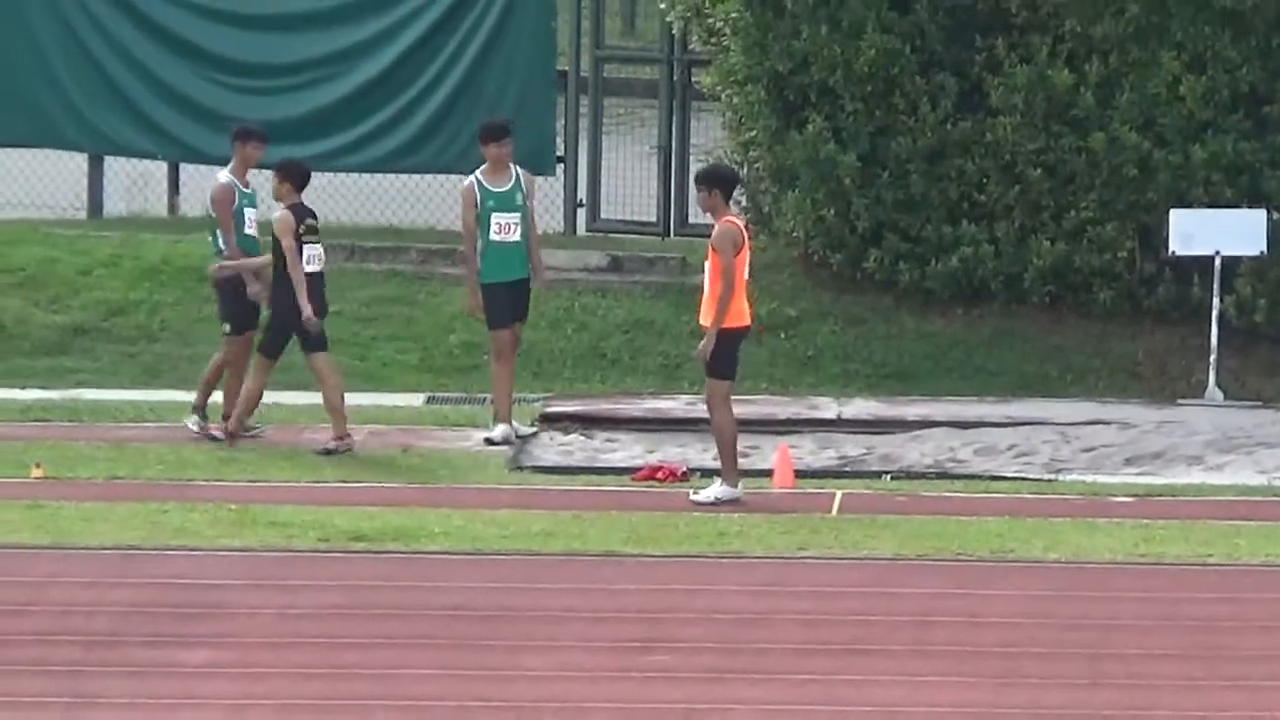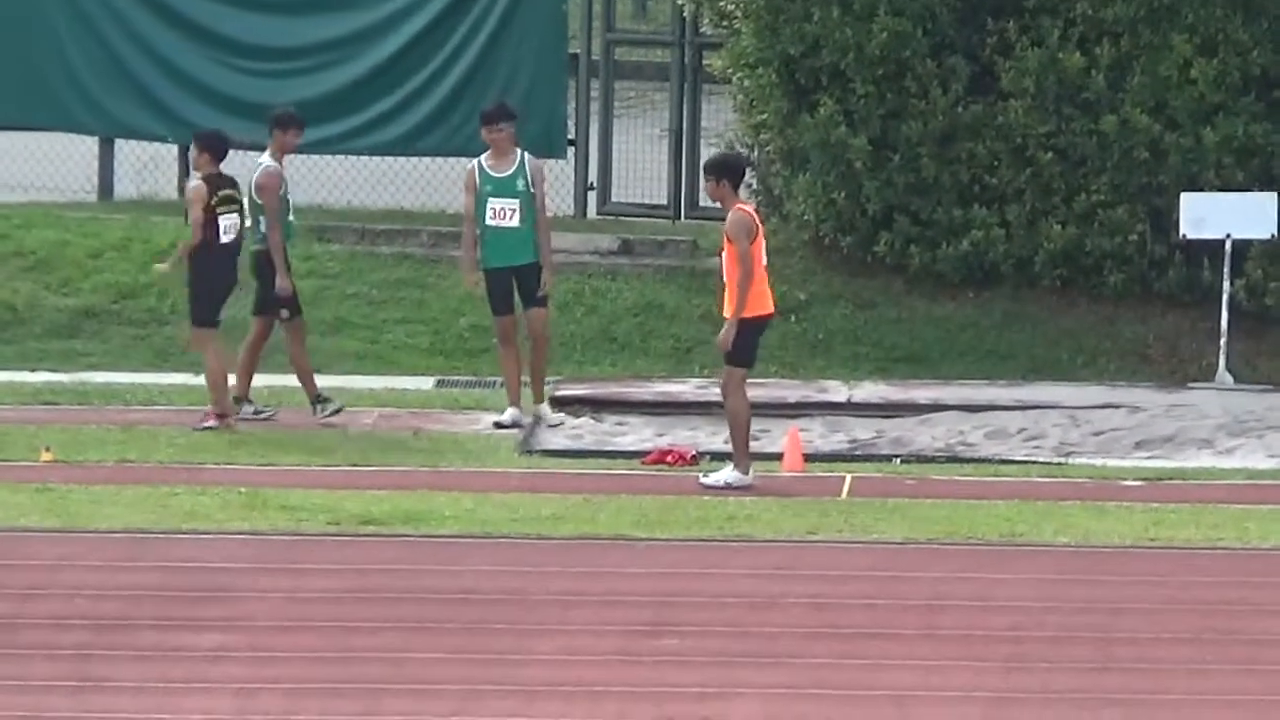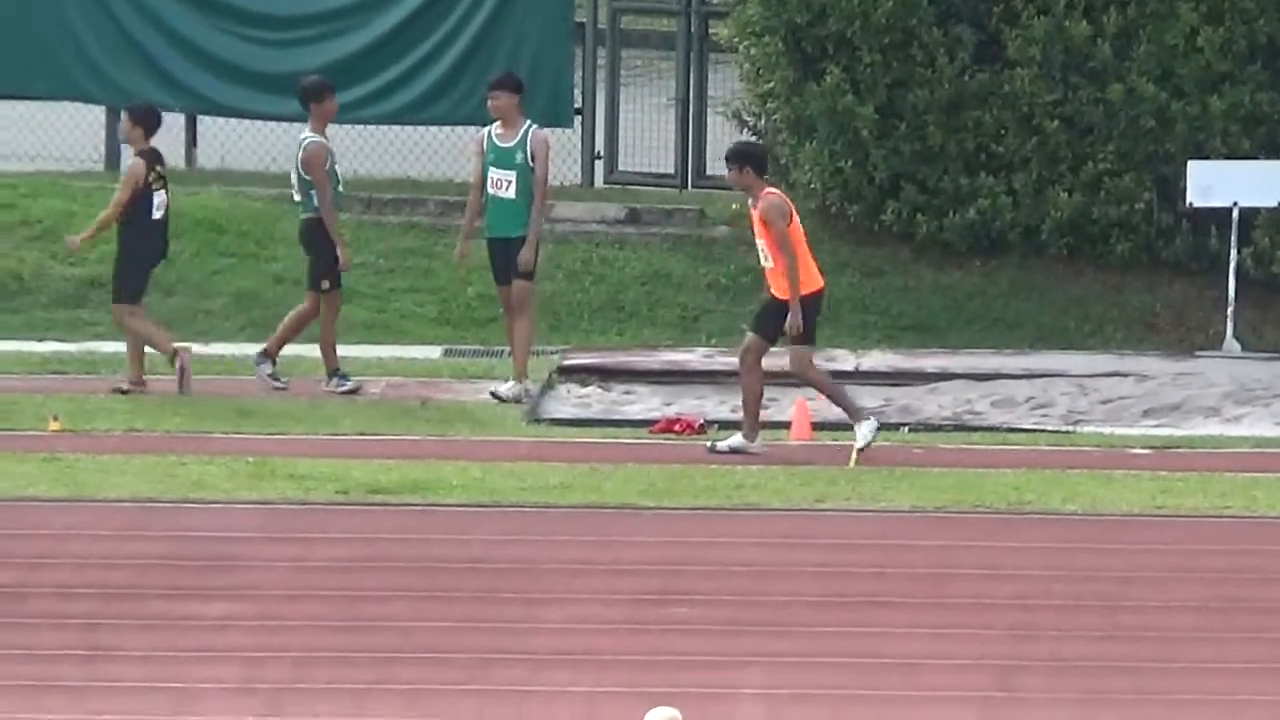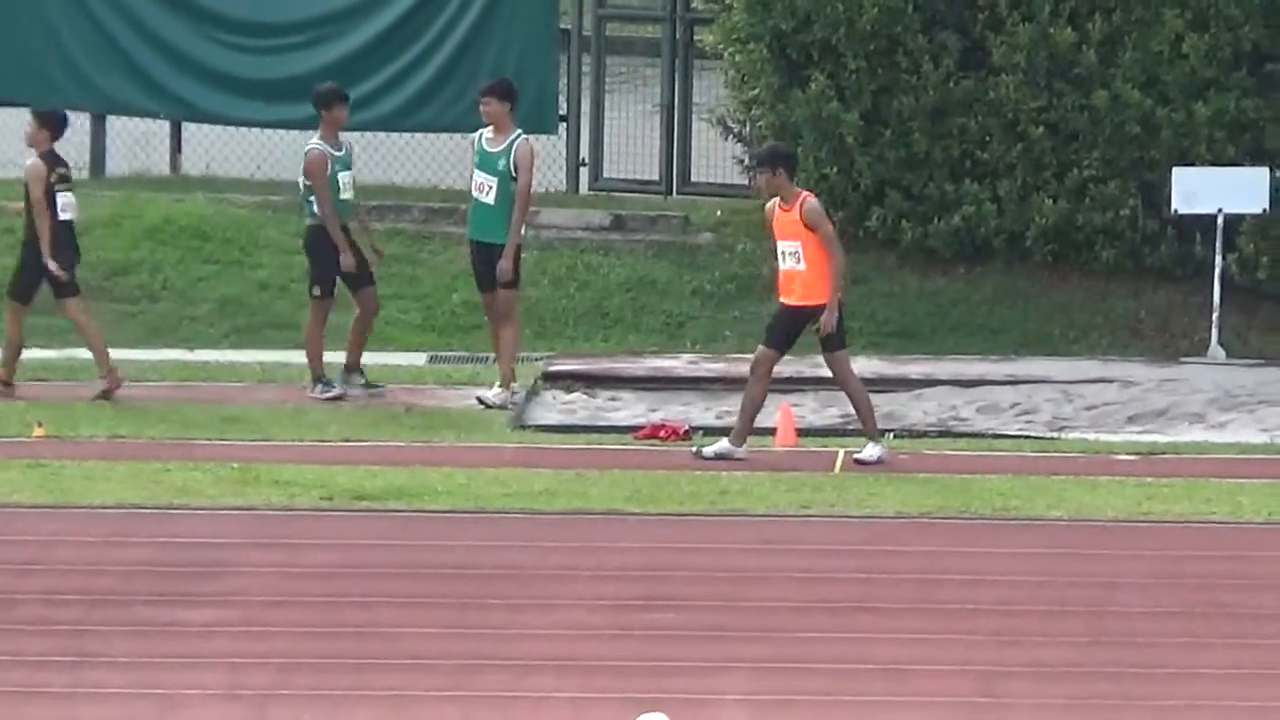
dt=0.4s
person 1, frame 1
left shoulder: (524, 179)
right shoulder: (473, 187)
left elbow: (531, 230)
right elbow: (470, 240)
left wrist: (538, 275)
right wrist: (472, 287)
left hip: (519, 274)
right hip: (492, 277)
left knee: (513, 346)
right knee: (500, 347)
left ankle: (505, 417)
right ankle: (503, 423)
person 1, frame 2
left shoulder: (531, 166)
right shoulder: (475, 171)
left elbow: (541, 218)
right elbow: (470, 223)
left wrist: (547, 265)
right wrist: (469, 267)
left hip: (528, 259)
right hip: (494, 263)
left knee: (539, 330)
right knee: (505, 333)
left ankle: (540, 401)
right ankle: (514, 407)
person 1, frame 3
left shoulder: (535, 138)
right shoulder: (485, 138)
left elbow: (540, 193)
right elbow: (477, 189)
left wrist: (532, 242)
right wrist: (464, 236)
left hip: (522, 232)
right hip: (495, 232)
left knee: (522, 302)
right knee: (507, 304)
left ankle: (518, 381)
right ankle: (520, 378)
person 1, frame 4
left shoulder: (521, 148)
right shoulder: (478, 139)
left elbow: (522, 204)
left wrist: (509, 252)
left hip: (504, 239)
right hip: (479, 236)
left knee: (507, 311)
right knee: (491, 310)
left ankle: (504, 388)
right ankle: (509, 379)
person 2, frame 1
left shoulder: (724, 230)
right shoulder: (733, 226)
left elbow: (728, 286)
left wrist: (710, 333)
left hip: (725, 326)
right hip: (729, 324)
left knee: (716, 403)
right knee: (718, 403)
left ankle: (730, 483)
right ankle: (728, 479)
person 2, frame 2
left shoulder: (737, 218)
right shoulder: (744, 214)
left elbow: (746, 274)
left wrist: (731, 324)
right wrist: (732, 320)
left hip: (748, 315)
right hip: (748, 313)
left knee: (732, 387)
right knee: (732, 387)
left ankle: (741, 469)
right ankle: (740, 465)
person 2, frame 3
left shoulder: (771, 205)
right shoulder: (756, 204)
left elbow: (790, 258)
left wrist: (794, 309)
right wrist: (770, 299)
left hip: (803, 293)
right hip: (781, 294)
left knee: (800, 367)
right knee: (748, 355)
left ankle: (861, 419)
right ankle: (748, 435)
person 2, frame 4
left shoulder: (810, 207)
right shoulder: (772, 209)
left elbow: (837, 257)
left wrist: (832, 308)
left hip: (822, 303)
right hip: (791, 305)
left knee: (842, 372)
right knee: (760, 366)
left ankle: (874, 442)
right ankle: (735, 442)
person 3, frame 1
left shoulder: (248, 188)
right shoulder: (224, 186)
right elbow: (229, 239)
left wrist: (259, 278)
right wrist: (250, 280)
left hip: (248, 272)
right hip: (232, 272)
left knee: (244, 346)
right knee: (231, 346)
left ankle: (230, 417)
right ankle: (198, 407)
person 3, frame 2
left shoulder: (269, 170)
right shoulder: (270, 173)
right elbow: (272, 227)
left wrist: (281, 269)
right wrist: (282, 272)
left hip: (268, 258)
right hip: (269, 259)
left knee: (259, 331)
right knee: (295, 329)
left ankle: (241, 400)
right ankle: (317, 400)
person 3, frame 3
left shoulder: (316, 141)
right shoulder: (316, 147)
right elbow: (325, 201)
left wrist: (338, 239)
right wrist: (340, 245)
left hip: (318, 227)
right hip: (319, 228)
left knee: (314, 304)
right knee: (330, 303)
left ankle: (267, 355)
right ankle: (333, 374)
person 3, frame 4
left shoulder: (345, 149)
right shoulder: (316, 155)
right elbow: (326, 207)
left wrist: (369, 238)
right wrist: (343, 250)
left hip: (342, 232)
right hip: (322, 236)
left knee: (370, 302)
right knee: (320, 309)
left ankle: (352, 369)
right ankle: (318, 380)
person 4, frame 1
left shoulder: (283, 218)
right shoulder: (310, 216)
left elbow: (293, 262)
left wrist: (302, 304)
right wrist: (235, 266)
left hip: (288, 306)
right hip: (313, 303)
left knee: (260, 367)
right knee: (322, 367)
left ankle: (232, 428)
right ankle: (340, 434)
person 4, frame 2
left shoulder: (197, 187)
right shoulder: (233, 185)
left elbow: (195, 236)
left wrist: (170, 264)
left hip: (206, 274)
right hip: (224, 273)
left knee: (204, 339)
right knee: (203, 339)
left ankle: (219, 413)
right ankle: (221, 406)
person 4, frame 3
left shoulder: (135, 166)
right shoulder: (157, 158)
left elbow: (113, 212)
left wrist: (83, 238)
left hip: (134, 248)
right hip: (151, 244)
left knee: (124, 315)
right knee: (128, 311)
left ankle: (176, 354)
right ankle: (135, 378)
person 4, frame 4
left shoulder: (35, 166)
right shoulder: (60, 164)
left elbow: (41, 214)
left wrist: (47, 256)
left hip: (40, 250)
right hip: (64, 249)
right knee: (77, 314)
right ankle: (109, 374)
